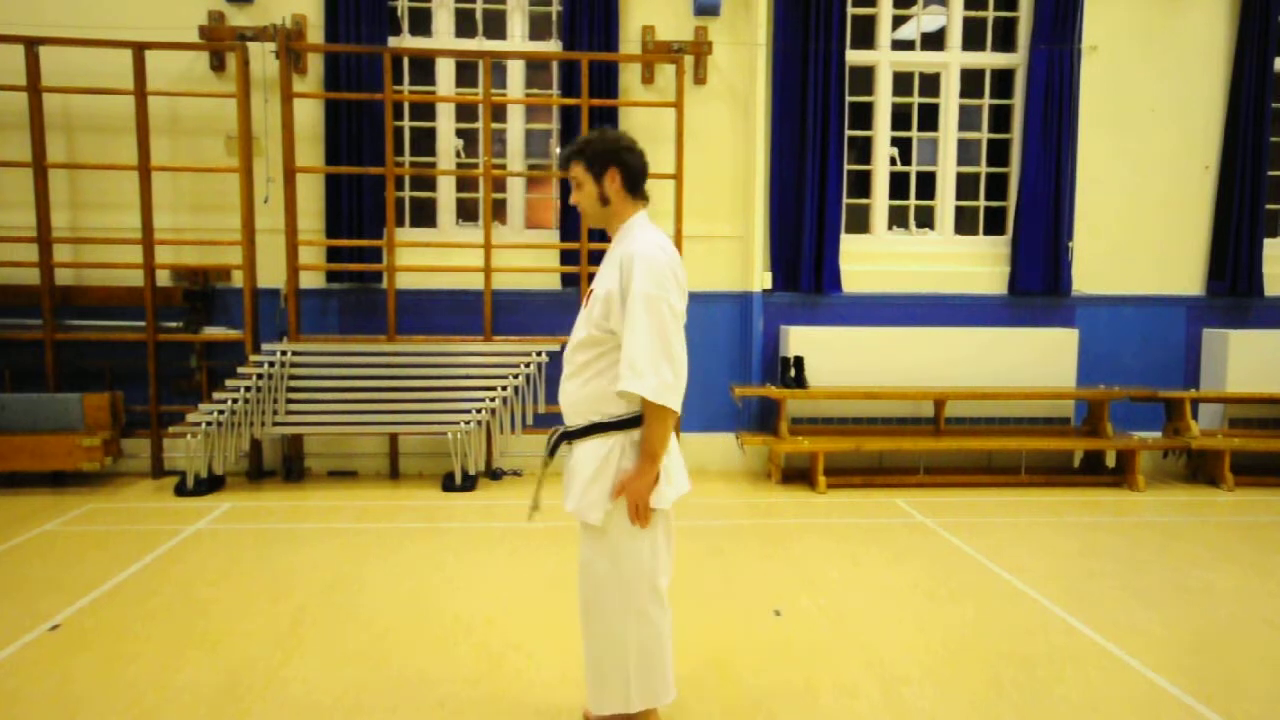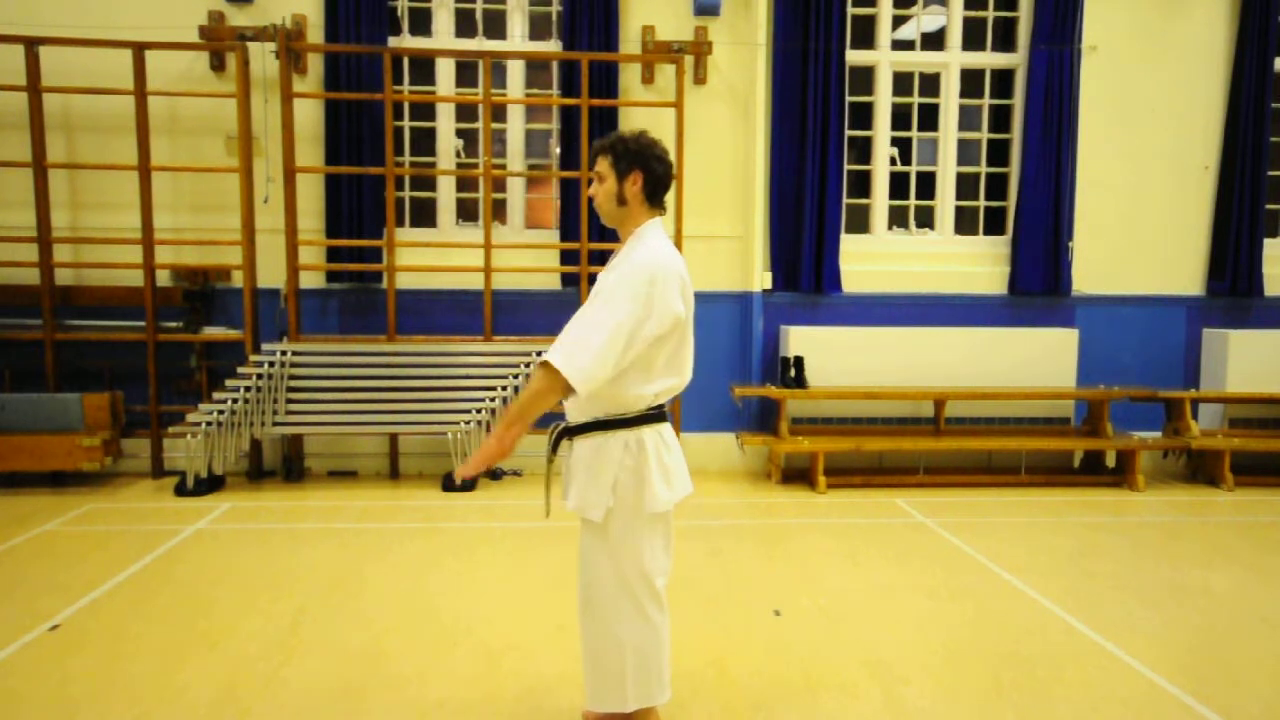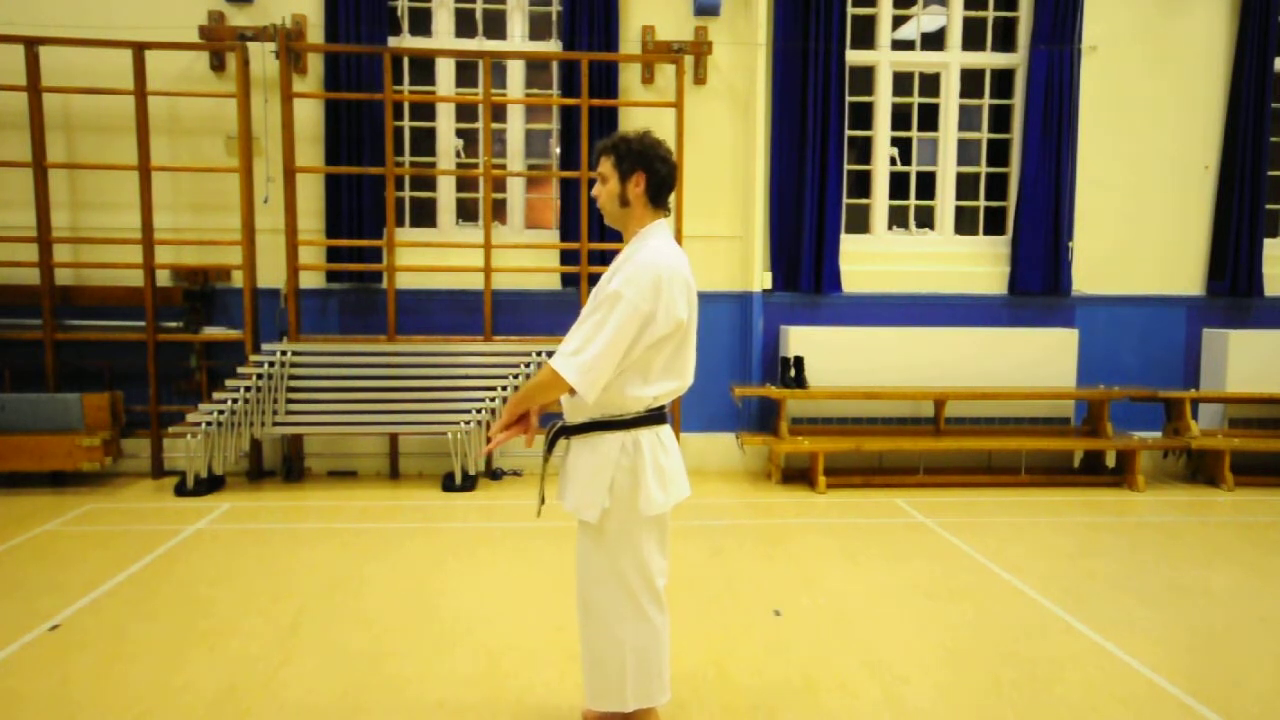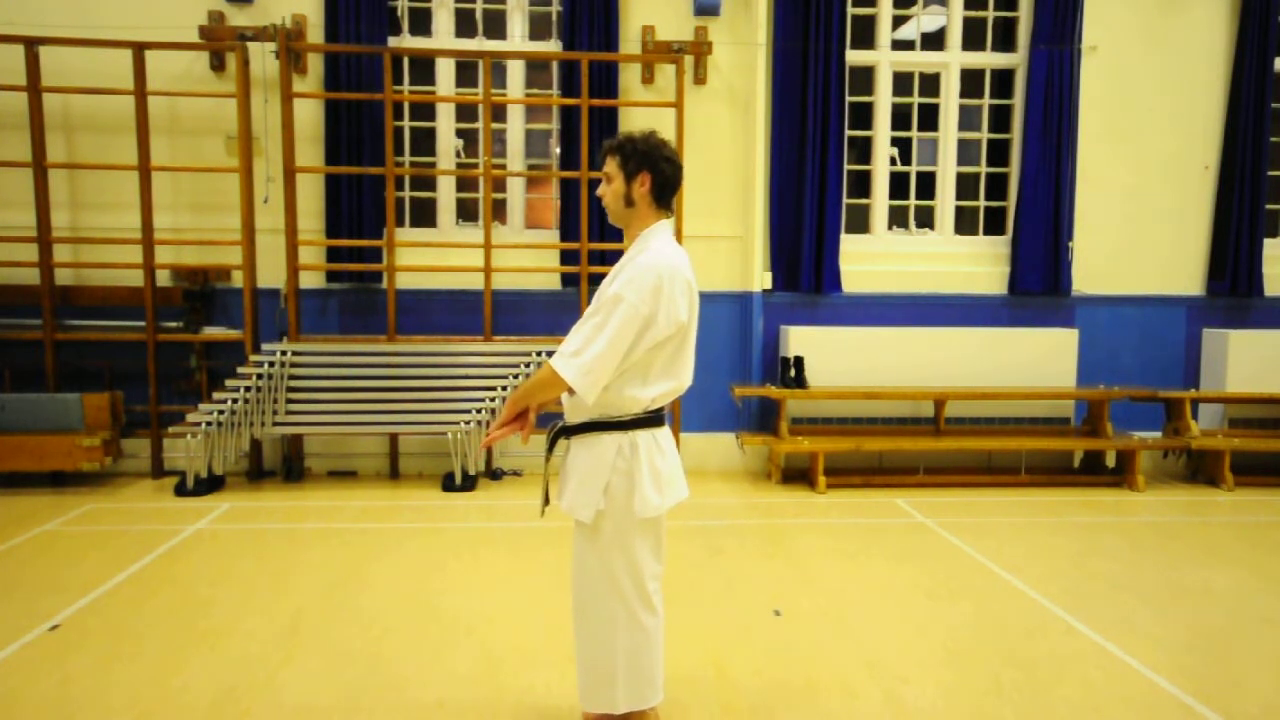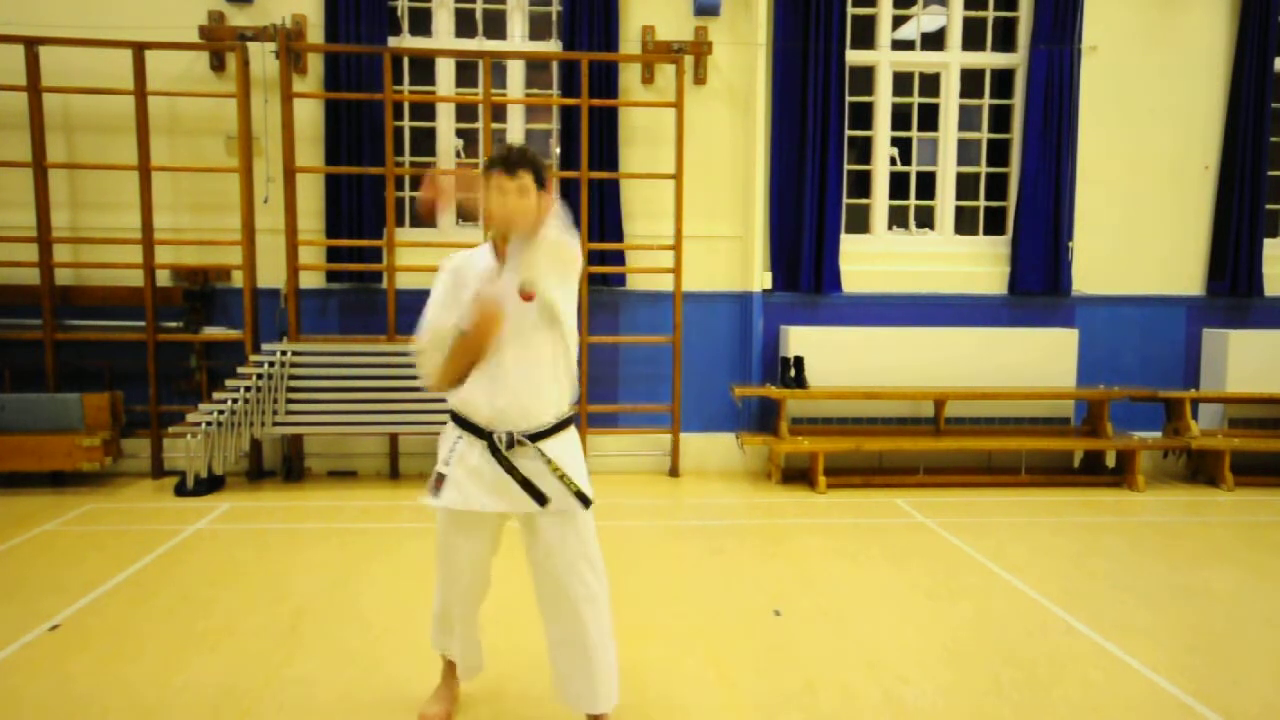
dt=1s
person 1, frame 1
left shoulder: (646, 253)
right shoulder: (625, 250)
left elbow: (660, 377)
left wrist: (647, 467)
left hip: (624, 456)
right hip: (607, 452)
left knee: (626, 591)
right knee: (614, 589)
person 1, frame 2
left shoulder: (648, 263)
right shoulder: (636, 257)
left elbow: (579, 358)
right elbow: (584, 354)
left wrist: (507, 428)
right wrist: (520, 420)
left hip: (627, 455)
right hip: (615, 448)
left knee: (627, 591)
right knee: (614, 588)
person 1, frame 3
left shoulder: (651, 264)
right shoulder: (644, 258)
left elbow: (581, 361)
right elbow: (595, 358)
left wrist: (519, 403)
right wrist: (536, 405)
left hip: (623, 454)
right hip: (618, 448)
left knee: (626, 592)
right knee: (617, 588)
person 1, frame 4
left shoulder: (654, 266)
right shoulder: (648, 259)
left elbow: (582, 363)
right elbow: (592, 357)
left wrist: (518, 399)
right wrist: (533, 403)
left hip: (622, 455)
right hip: (615, 449)
left knee: (621, 591)
right knee: (612, 587)
person 1, frame 5
left shoulder: (555, 260)
right shoulder: (461, 269)
left elbow: (546, 235)
right elbow: (436, 366)
left wrist: (462, 191)
right wrist: (475, 334)
left hip: (548, 453)
right hip: (475, 452)
left knee: (576, 586)
right knee: (458, 580)
